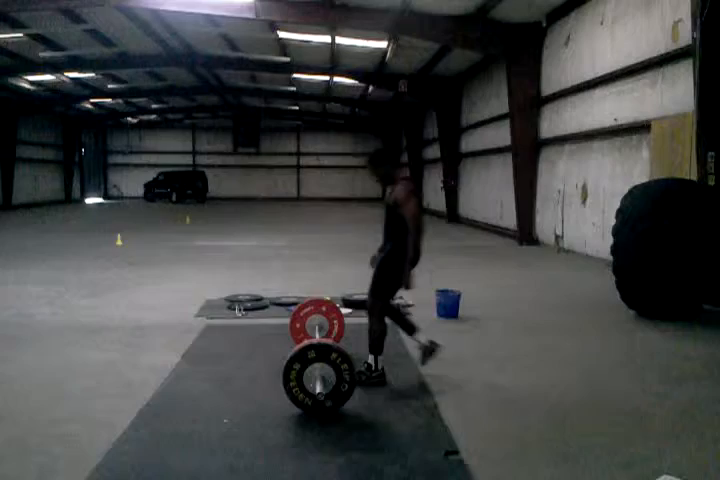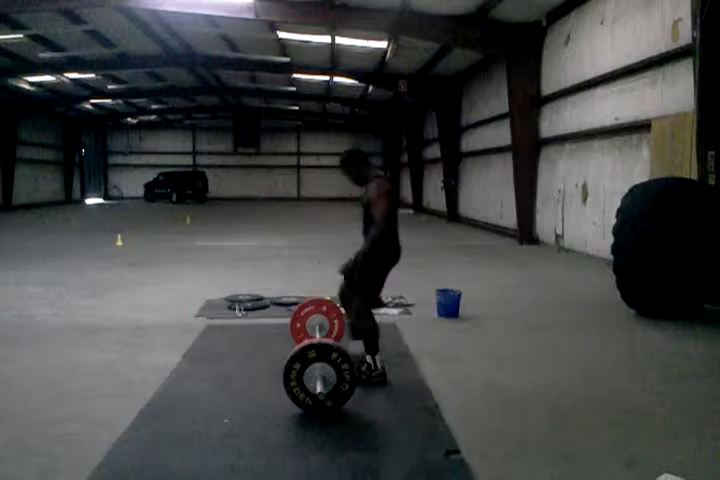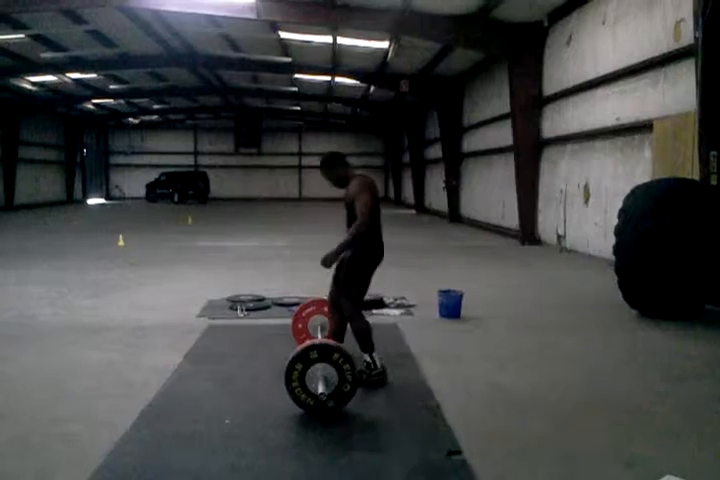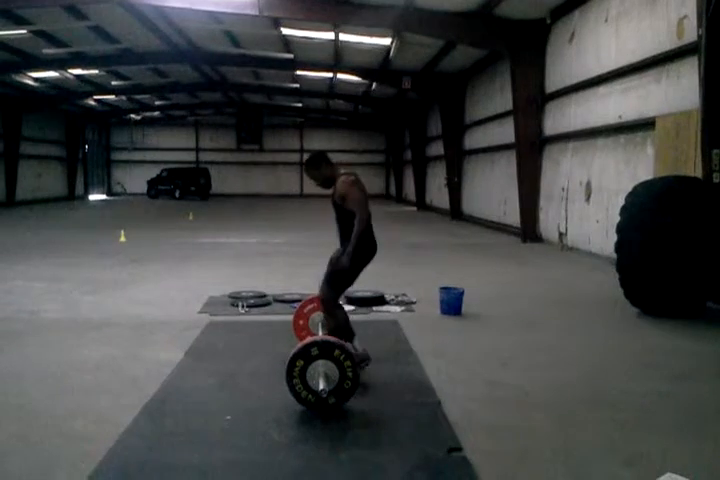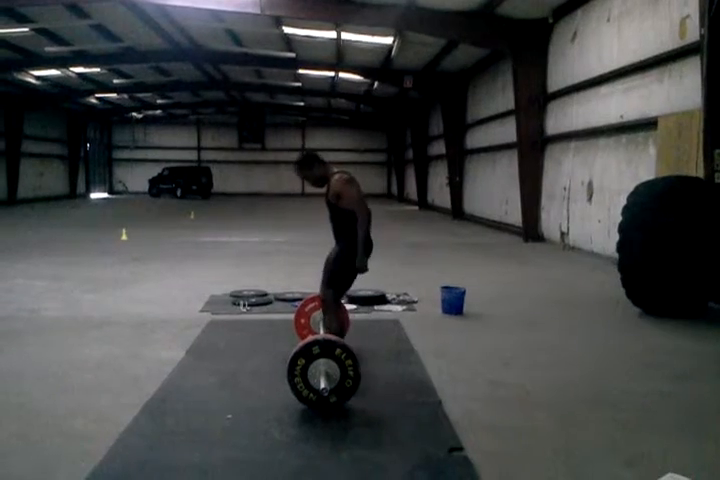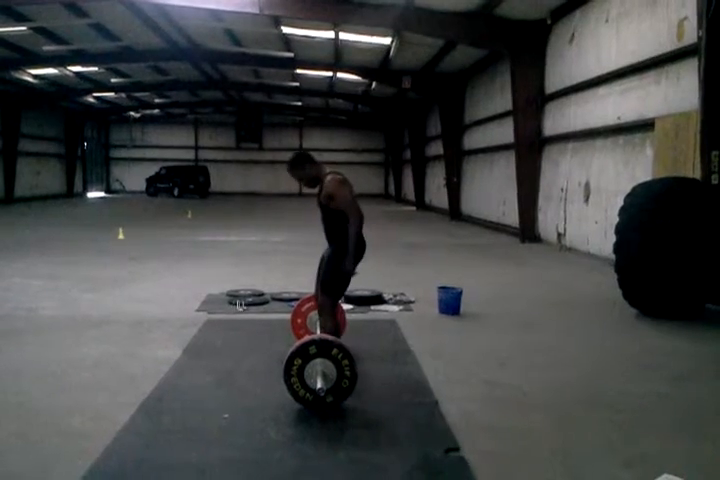
dt=0.2s
person 1, frame 1
left shoulder: (404, 189)
right shoulder: (396, 187)
left elbow: (415, 230)
left wrist: (406, 269)
right wrist: (381, 251)
left hip: (400, 254)
right hip: (393, 252)
left knee: (375, 307)
right knee: (382, 305)
left ankle: (374, 369)
right ankle: (423, 342)
person 1, frame 2
left shoulder: (378, 188)
right shoulder: (375, 185)
left elbow: (379, 228)
left wrist: (354, 260)
left hip: (380, 253)
right hip: (375, 251)
left knee: (361, 307)
right knee: (346, 295)
left ankle: (375, 368)
person 1, frame 3
left shoulder: (358, 185)
right shoulder: (354, 185)
left elbow: (362, 222)
left wrist: (336, 252)
left hip: (365, 251)
right hip: (358, 250)
left knee: (350, 307)
right knee: (335, 300)
left ankle: (374, 367)
person 1, frame 4
left shoulder: (346, 182)
right shoulder: (340, 184)
left elbow: (362, 216)
left wrist: (349, 254)
right wrist: (345, 252)
left hip: (357, 250)
right hip: (350, 248)
left knee: (326, 297)
right knee: (328, 297)
left ankle: (356, 352)
person 1, frame 5
left shoulder: (341, 182)
right shoulder: (333, 183)
left elbow: (363, 214)
left wrist: (361, 255)
left hip: (352, 247)
right hip: (344, 245)
left knee: (329, 301)
right knee: (327, 299)
person 1, frame 6
left shoulder: (333, 183)
right shoulder: (326, 183)
left elbow: (356, 217)
left wrist: (350, 257)
left hip: (345, 249)
right hip: (337, 247)
left knee: (325, 305)
right knee: (321, 299)
